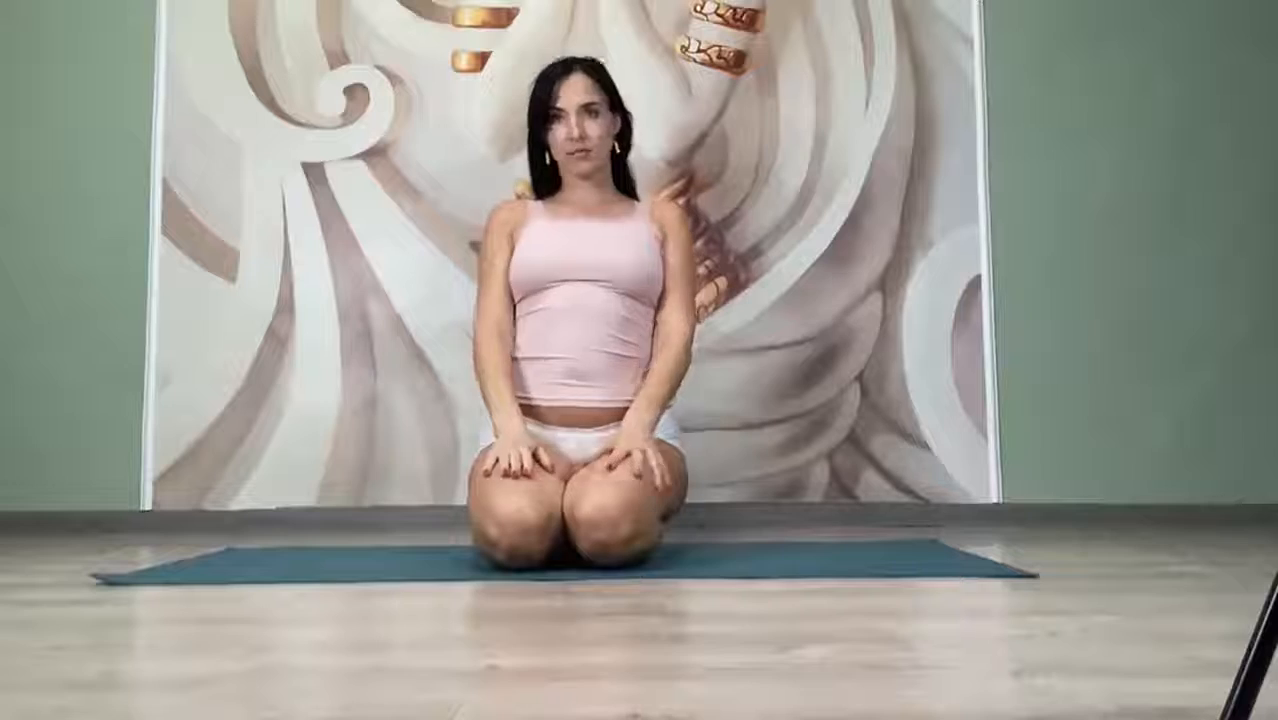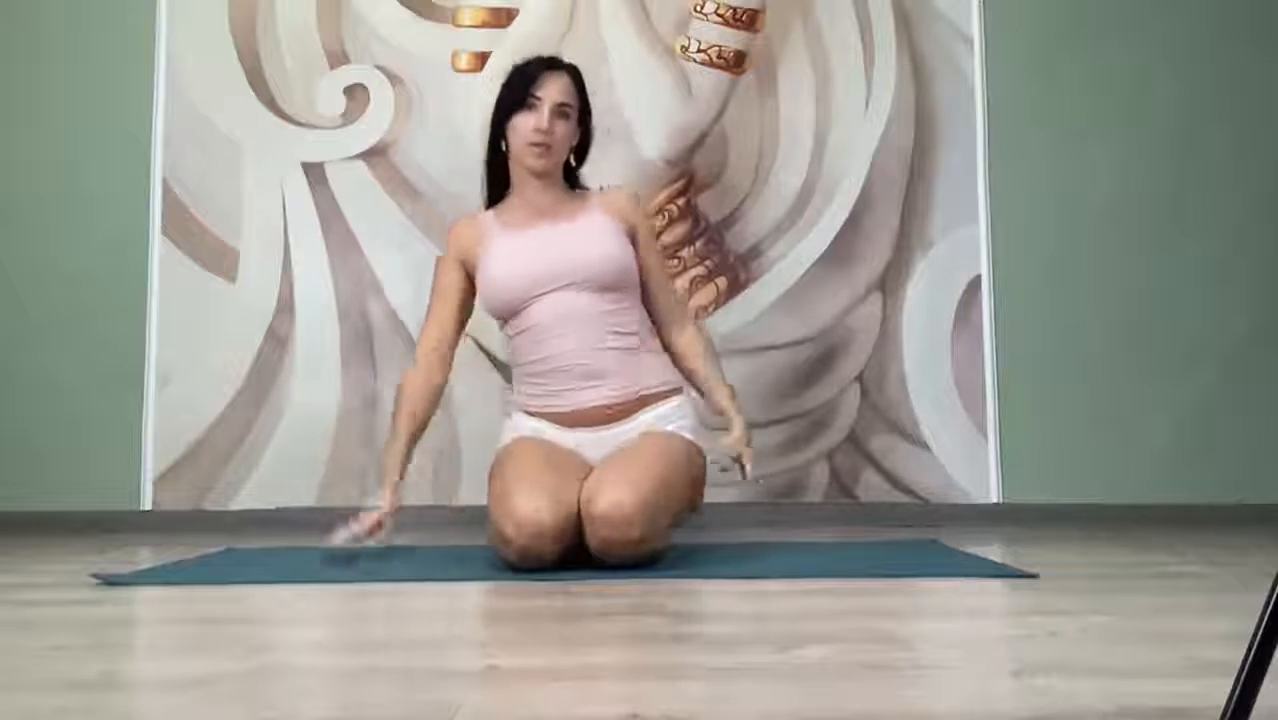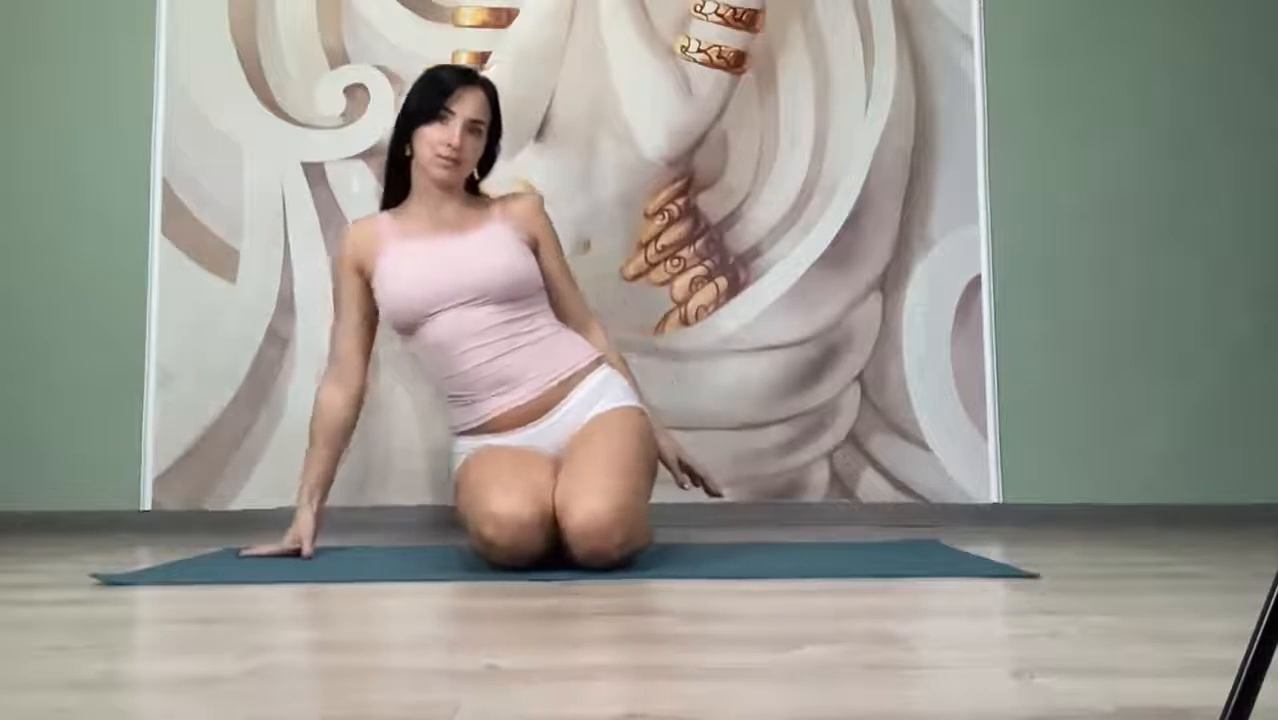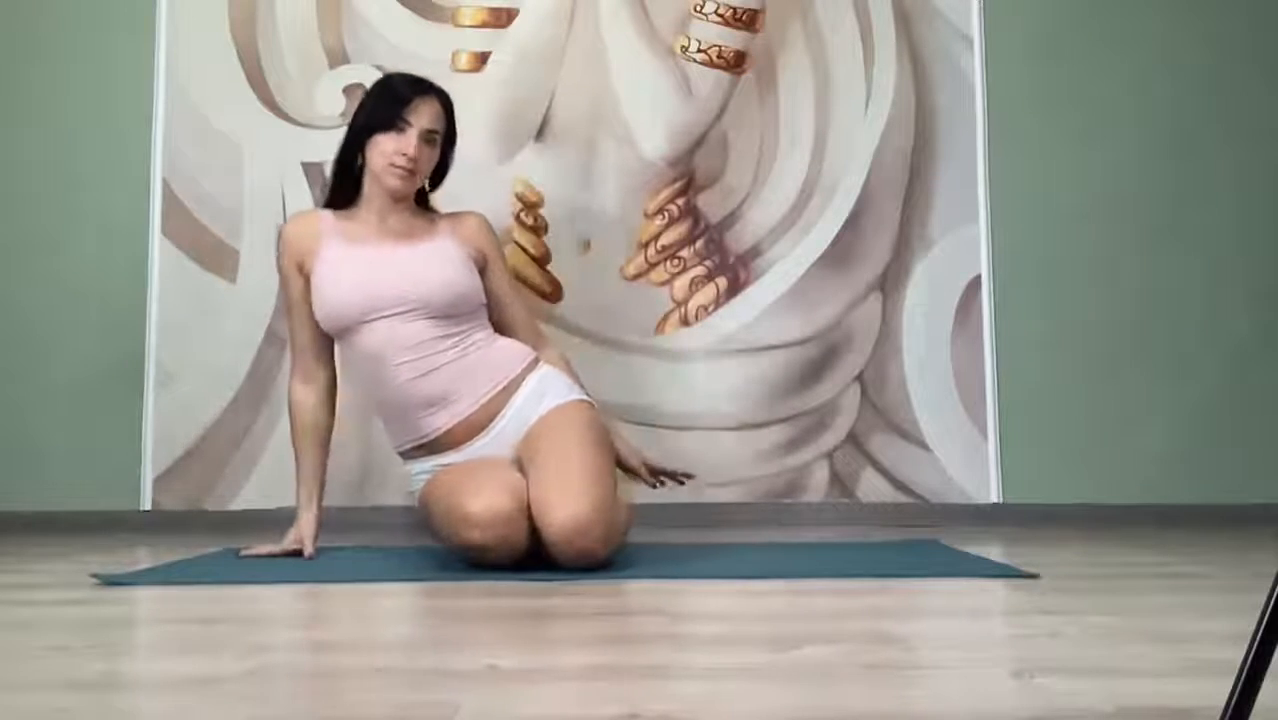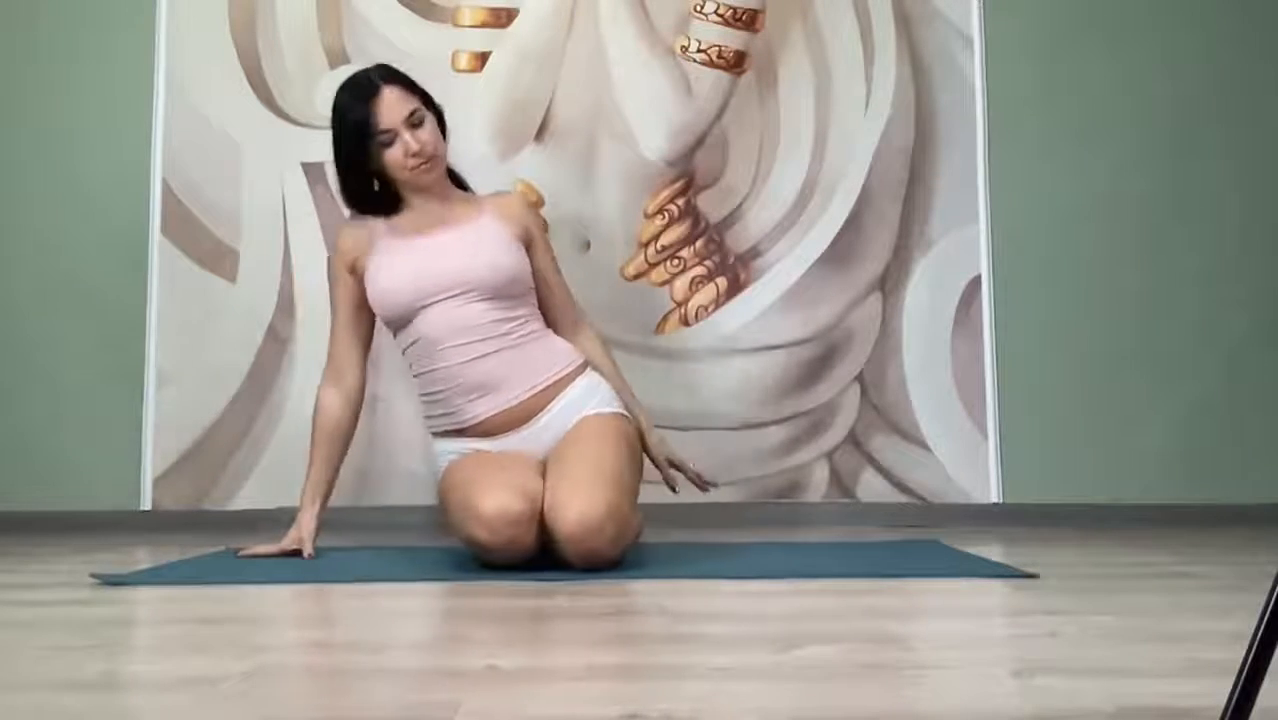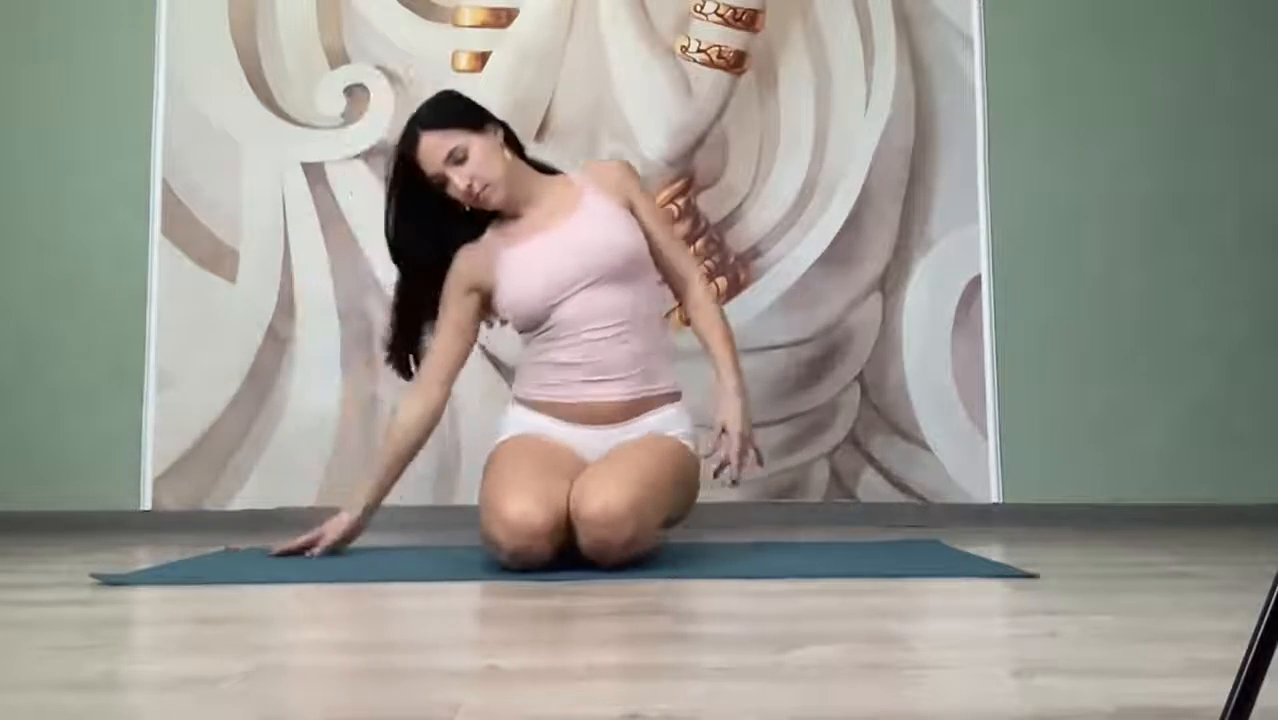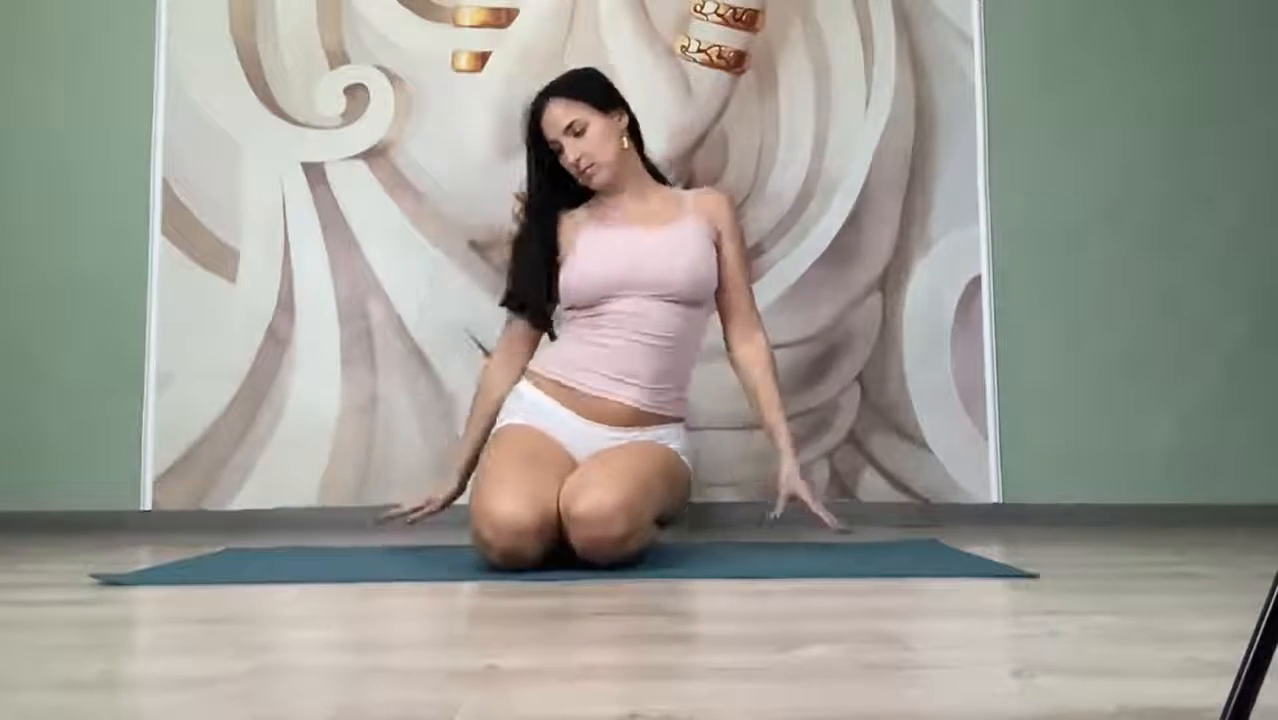
dt=0.7s
person 1, frame 1
left shoulder: (662, 218)
right shoulder: (512, 219)
left elbow: (676, 330)
right elbow: (492, 332)
left wrist: (639, 425)
right wrist: (509, 428)
left hip: (629, 430)
right hip: (530, 429)
left knee: (604, 525)
right knee: (512, 530)
left ankle: (641, 502)
right ankle: (564, 509)
person 1, frame 2
left shoulder: (619, 209)
right shoulder: (469, 237)
left elbow: (677, 324)
right elbow: (431, 359)
left wrist: (733, 418)
right wrist: (390, 482)
left hip: (650, 421)
right hip: (544, 432)
left knee: (618, 526)
right knee: (531, 533)
left ankle: (663, 495)
right ankle: (571, 505)
person 1, frame 3
left shoulder: (521, 214)
right shoulder: (365, 241)
left elbow: (586, 326)
right elbow: (344, 378)
left wrist: (656, 429)
right wrist: (309, 508)
left hip: (588, 403)
right hip: (490, 444)
left knee: (598, 535)
right knee: (510, 532)
left ankle: (618, 504)
right ankle: (554, 505)
person 1, frame 4
left shoulder: (468, 232)
right shoulder: (305, 237)
left elbow: (537, 344)
right elbow: (311, 379)
left wrist: (612, 438)
right wrist: (307, 511)
left hip: (535, 405)
right hip: (445, 462)
left knee: (579, 537)
right knee: (492, 528)
left ankle: (606, 503)
right ankle: (532, 507)
person 1, frame 5
left shoulder: (511, 212)
right shoulder: (357, 243)
left elbow: (575, 327)
right elbow: (342, 382)
left wrist: (646, 428)
right wrist: (309, 510)
left hip: (574, 407)
right hip: (472, 447)
left knee: (589, 535)
right knee: (501, 528)
left ankle: (609, 501)
right ankle: (549, 505)
person 1, frame 6
left shoulder: (608, 182)
right shoulder: (475, 262)
left elbow: (691, 285)
right elbow: (426, 392)
left wrist: (731, 388)
right wrist: (360, 508)
left hip: (650, 427)
right hip: (542, 429)
left knee: (606, 527)
right knee: (519, 534)
left ankle: (650, 505)
right ankle: (571, 508)
person 1, frame 7
left shoulder: (708, 210)
right shoulder: (562, 227)
left elbow: (745, 337)
right elbow: (513, 347)
left wrist: (786, 455)
right wrist: (460, 471)
left hip: (648, 437)
right hip: (544, 415)
left knee: (596, 522)
right knee: (505, 532)
left ankle: (635, 515)
right ankle: (559, 511)
